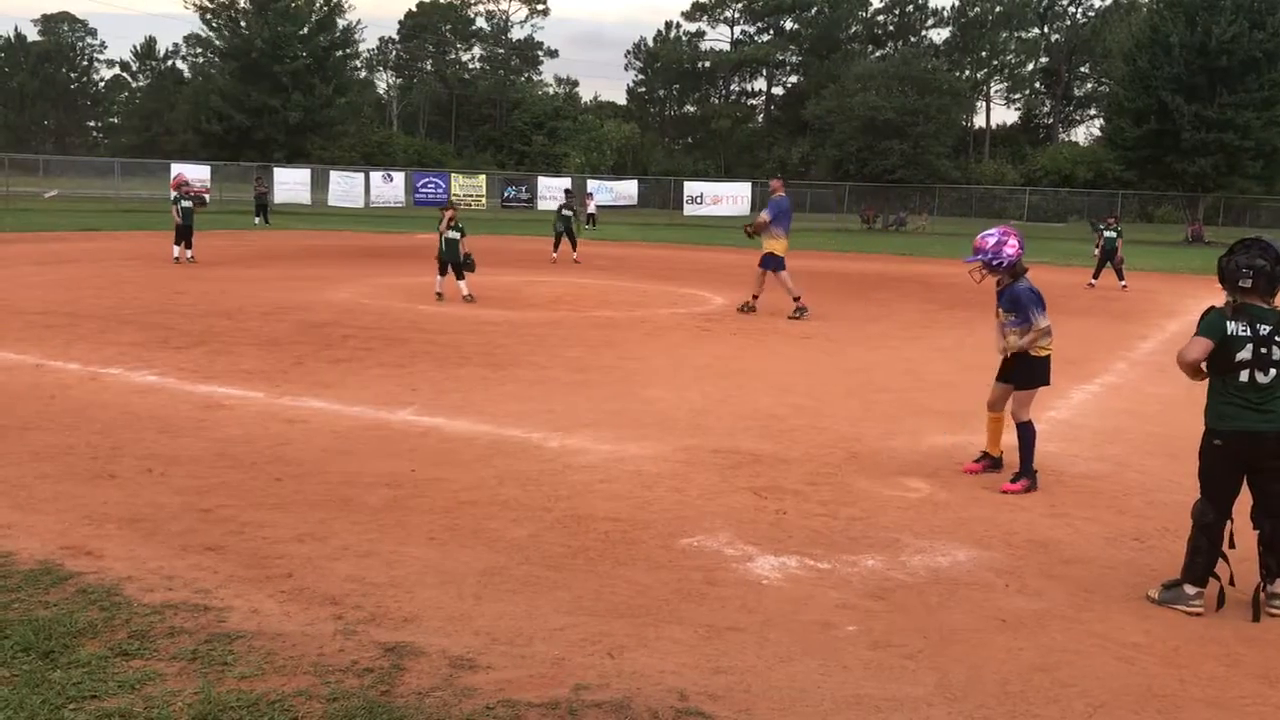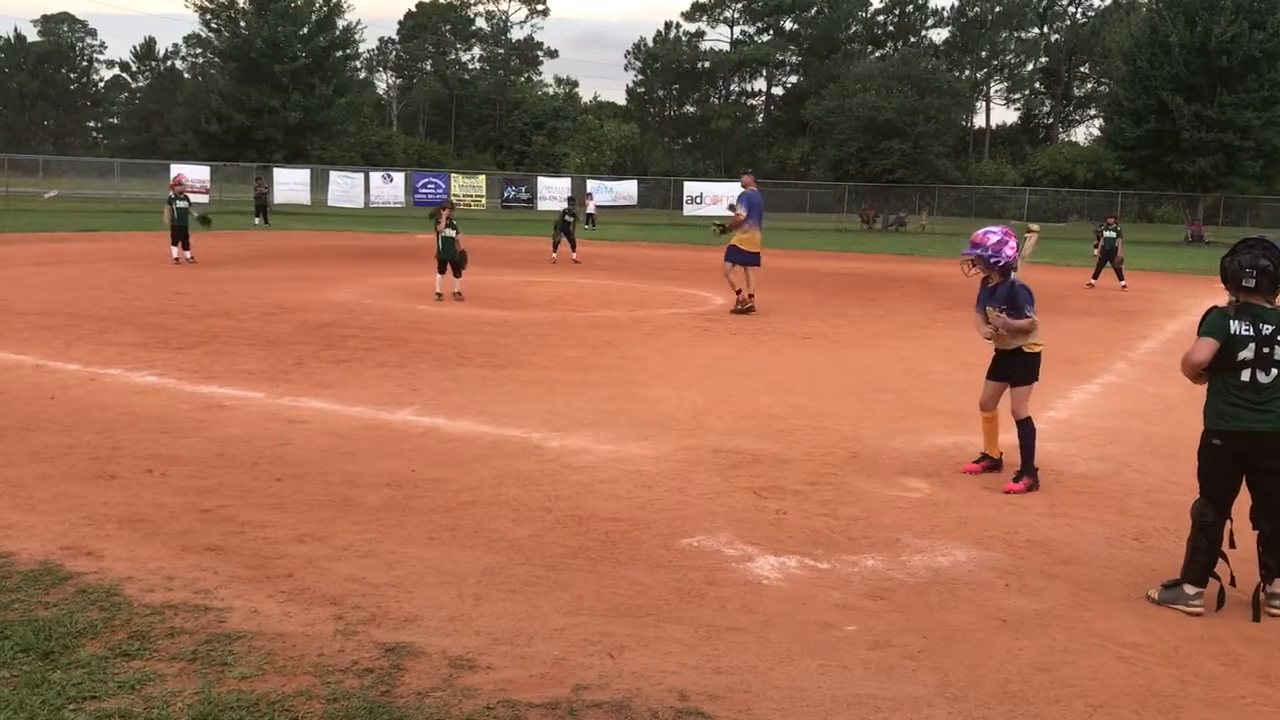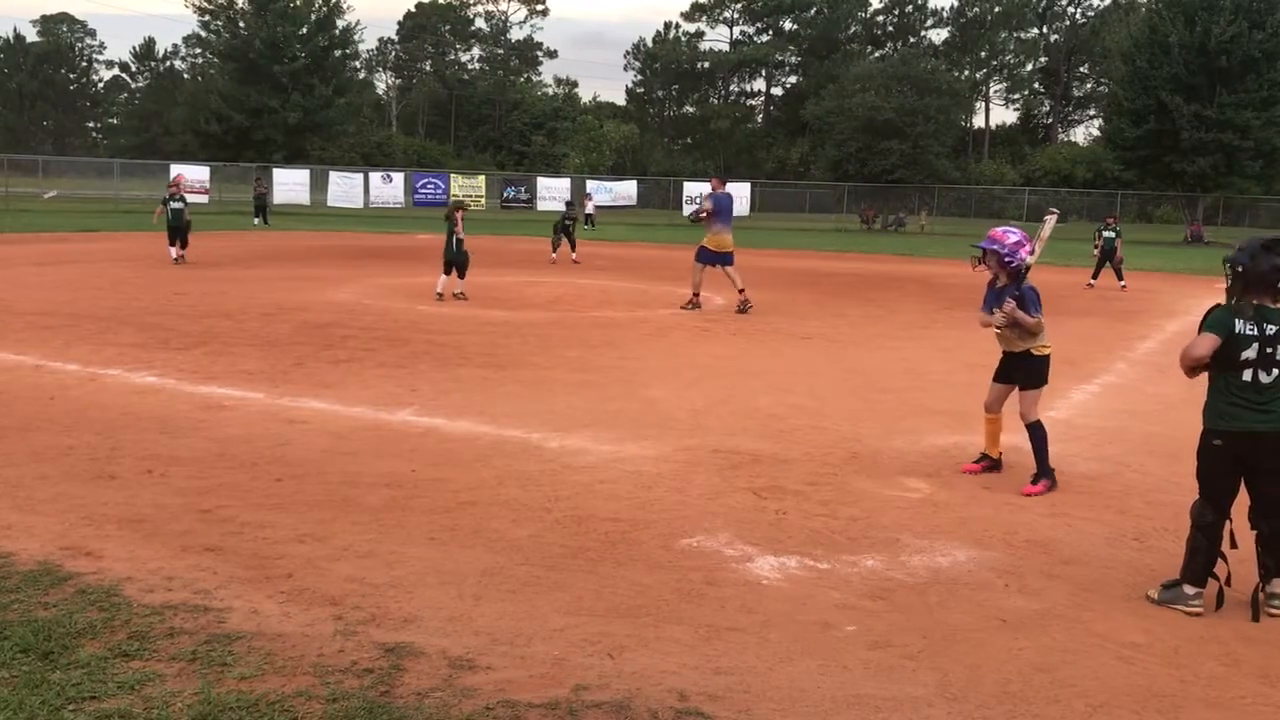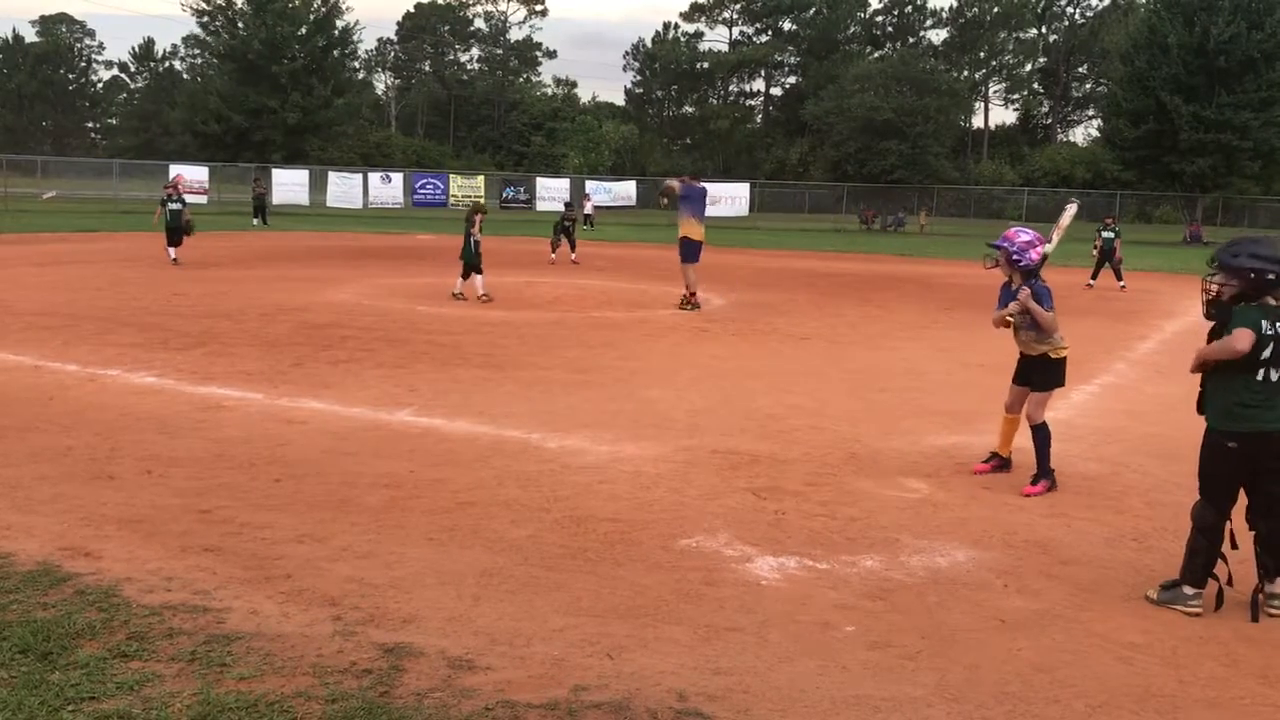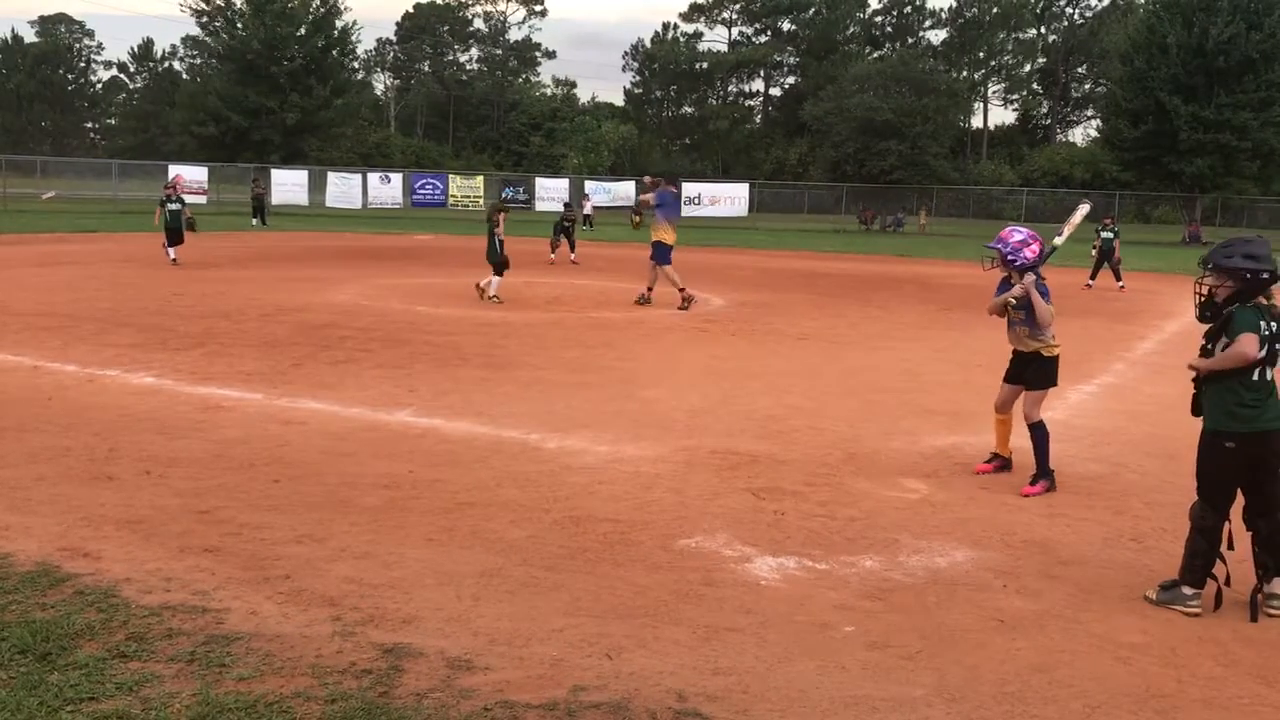
dt=0.3s
person 1, frame 1
left shoulder: (1220, 318)
left elbow: (1188, 356)
left wrist: (1197, 371)
left hip: (1226, 433)
left knee: (1212, 511)
left ankle: (1191, 588)
person 1, frame 2
left shoulder: (1222, 317)
left elbow: (1196, 358)
left wrist: (1195, 374)
left hip: (1225, 432)
left knee: (1211, 510)
left ankle: (1191, 588)
person 1, frame 3
left shoulder: (1226, 315)
left elbow: (1196, 352)
left wrist: (1191, 368)
left hip: (1225, 432)
left knee: (1211, 510)
left ankle: (1191, 588)
person 1, frame 4
left shoulder: (1245, 314)
left elbow: (1239, 344)
left wrist: (1202, 354)
left hip: (1231, 431)
left knee: (1212, 510)
left ankle: (1190, 588)
person 1, frame 5
left shoulder: (1240, 316)
left elbow: (1247, 350)
left wrist: (1204, 363)
left hip: (1229, 432)
left knee: (1210, 510)
left ankle: (1189, 589)
person 2, frame 1
left shoulder: (1023, 290)
right shoulder: (1002, 286)
left elbow: (1042, 328)
left wrist: (1018, 345)
right wrist: (1001, 341)
left hip: (1032, 356)
right hip: (1013, 356)
left knee: (1019, 412)
right knee: (994, 404)
left ankle: (1027, 475)
right ankle: (992, 456)
person 2, frame 2
left shoulder: (1016, 289)
right shoulder: (986, 284)
left elbow: (1032, 324)
right elbow: (979, 316)
left wrist: (1008, 323)
right wrist: (983, 329)
left hip: (1025, 353)
right hip: (1002, 352)
left knee: (1019, 410)
right knee: (986, 403)
left ankle: (1028, 474)
right ankle: (992, 456)
person 2, frame 3
left shoulder: (1024, 291)
right shoulder: (993, 286)
left elbow: (1039, 327)
right elbow: (983, 317)
left wrist: (1016, 314)
right wrist: (993, 319)
left hip: (1033, 356)
right hip: (1010, 354)
left knee: (1028, 414)
right knee: (991, 405)
left ankle: (1045, 474)
right ankle: (992, 456)
person 2, frame 4
left shoulder: (1038, 290)
right shoulder: (1008, 288)
left elbow: (1052, 326)
right elbow: (998, 322)
left wrist: (1030, 303)
right wrist: (1007, 311)
left hip: (1049, 358)
right hip: (1028, 356)
left knee: (1034, 414)
right knee: (1011, 407)
left ankle: (1045, 476)
right ankle: (1001, 456)
person 2, frame 5
left shoulder: (1037, 286)
right shoulder: (1007, 282)
left elbow: (1047, 321)
right elbow: (992, 310)
left wrist: (1032, 291)
right wrist: (1007, 296)
left hip: (1041, 356)
right hip: (1020, 354)
left knee: (1031, 414)
right knee: (1001, 405)
left ankle: (1045, 476)
right ankle: (1002, 456)
